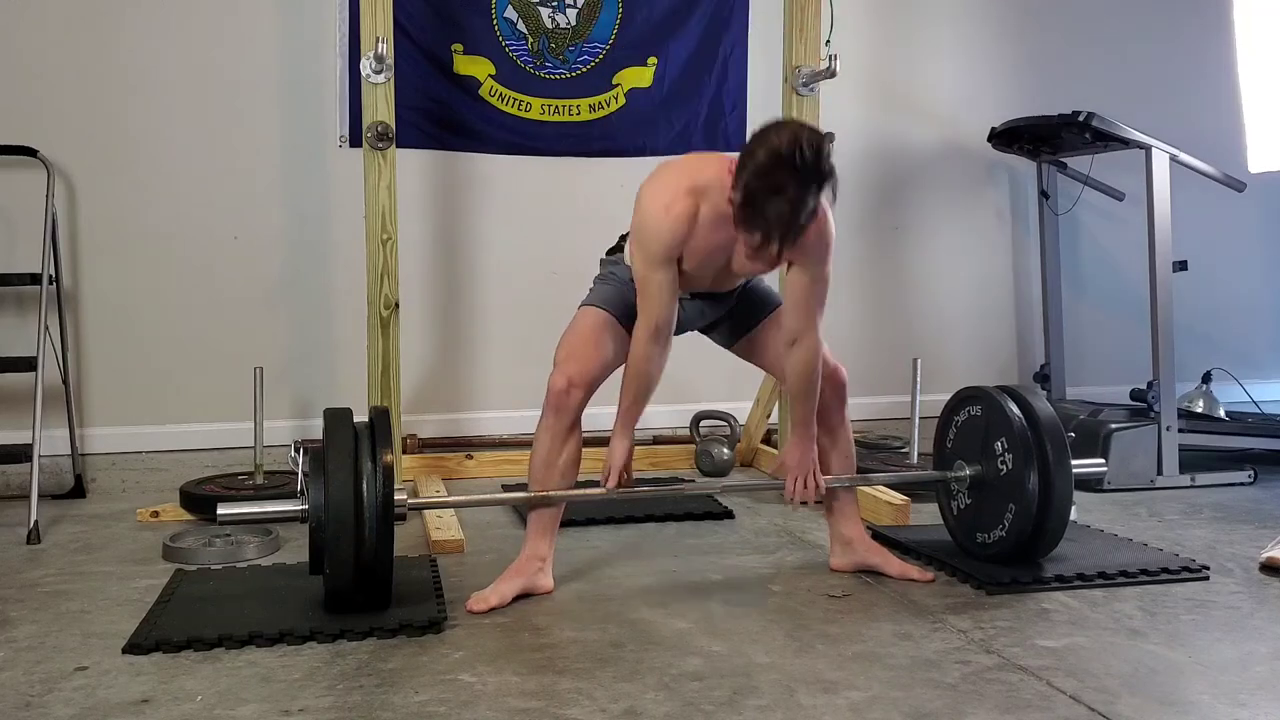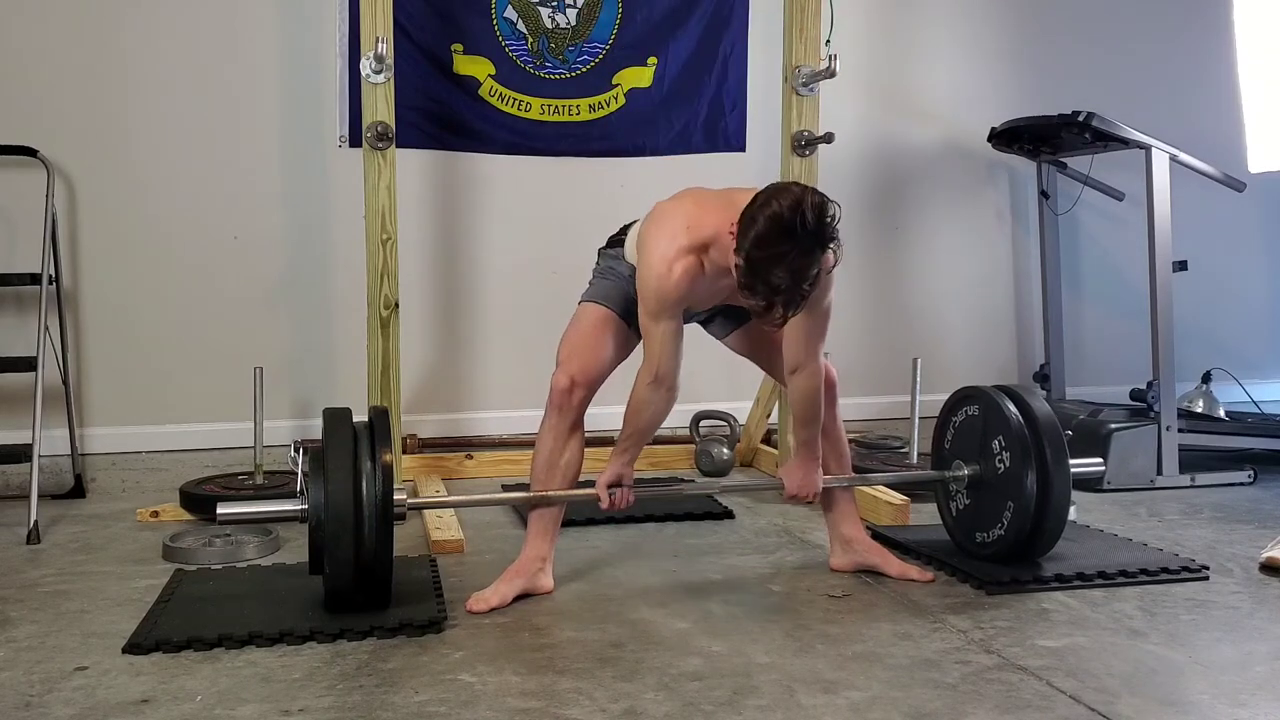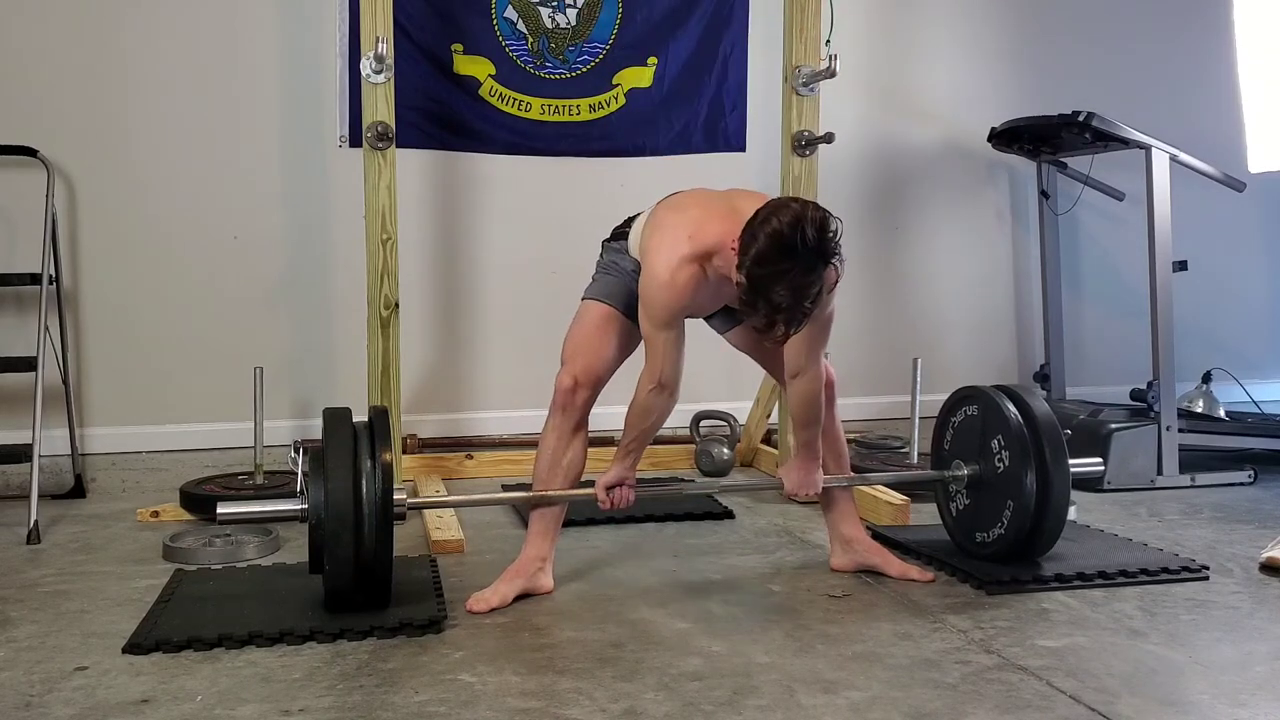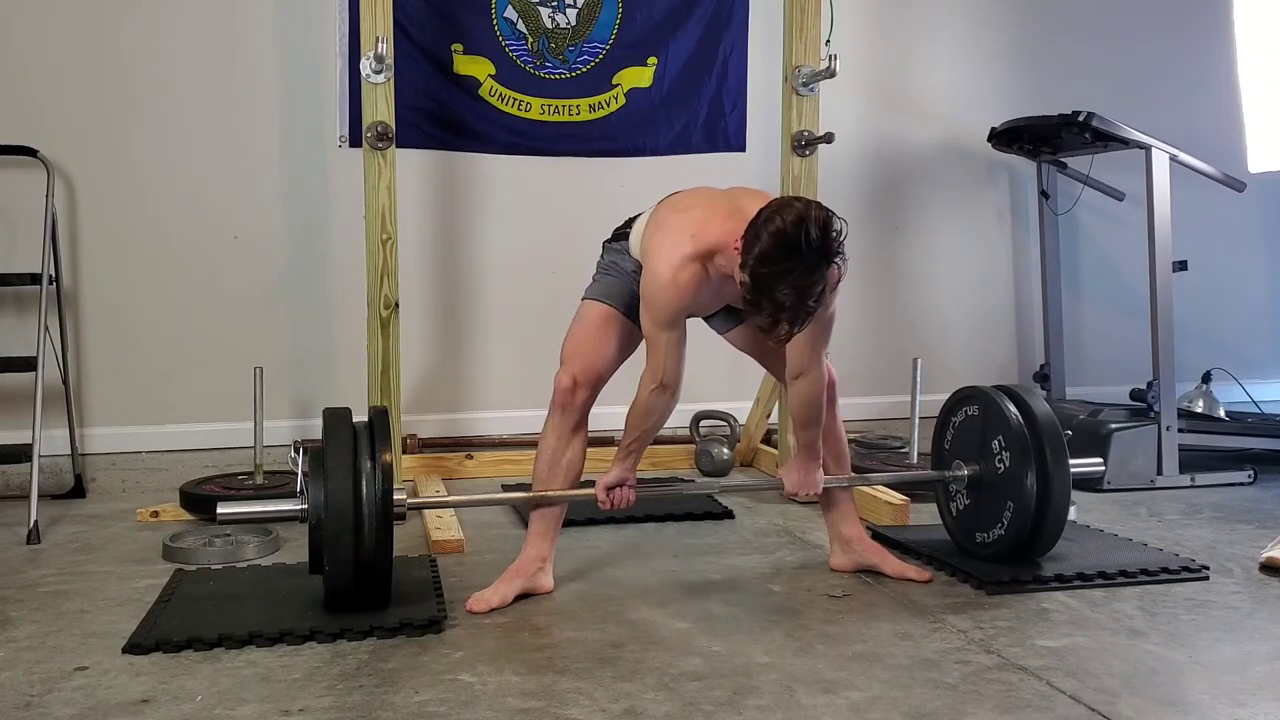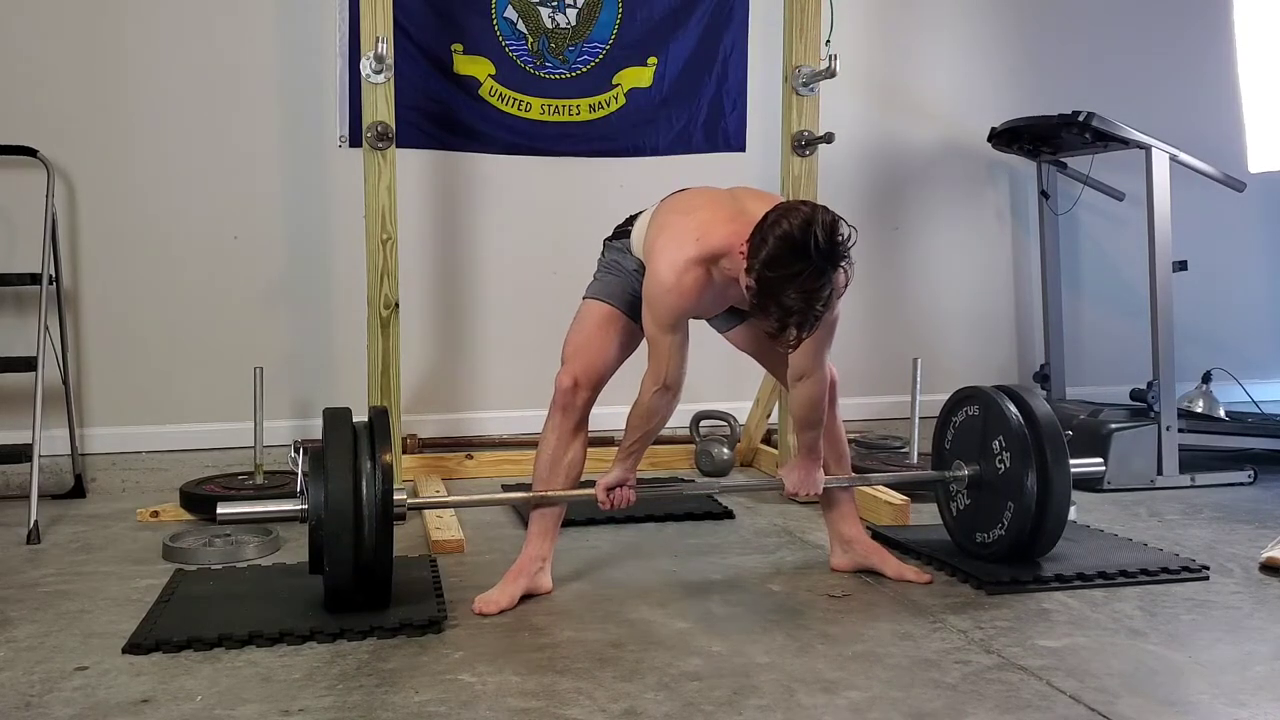
dt=0.4s
person 1, frame 1
left shoulder: (813, 224)
right shoulder: (671, 201)
left elbow: (800, 339)
right elbow: (653, 334)
left wrist: (802, 437)
right wrist: (624, 434)
left hip: (728, 296)
right hip: (634, 281)
left knee: (828, 383)
right knee: (566, 386)
left ankle: (849, 540)
right ankle: (534, 561)
person 1, frame 2
left shoulder: (812, 259)
right shoulder: (671, 257)
left elbow: (803, 368)
right elbow: (660, 381)
left wrist: (807, 458)
right wrist: (622, 462)
left hip: (718, 293)
right hip: (632, 270)
left knee: (822, 382)
right knee: (569, 386)
left ankle: (849, 541)
right ankle: (534, 562)
person 1, frame 3
left shoulder: (813, 267)
right shoulder: (673, 265)
left elbow: (803, 372)
right elbow: (660, 385)
left wrist: (807, 458)
right wrist: (623, 464)
left hip: (723, 274)
right hip: (635, 262)
left knee: (821, 382)
right knee: (574, 386)
left ankle: (849, 540)
right ankle: (534, 561)
person 1, frame 4
left shoulder: (815, 267)
right shoulder: (675, 266)
left elbow: (804, 374)
right elbow: (662, 385)
left wrist: (808, 459)
left hip: (729, 276)
right hip: (636, 262)
left knee: (822, 381)
right knee: (574, 385)
left ankle: (849, 541)
right ankle: (535, 562)
person 1, frame 5
left shoulder: (817, 268)
right shoulder: (678, 270)
left elbow: (807, 376)
right elbow: (664, 385)
left wrist: (808, 460)
left hip: (733, 275)
right hip: (637, 260)
left knee: (823, 382)
right knee: (574, 385)
left ankle: (849, 541)
right ankle: (534, 562)
